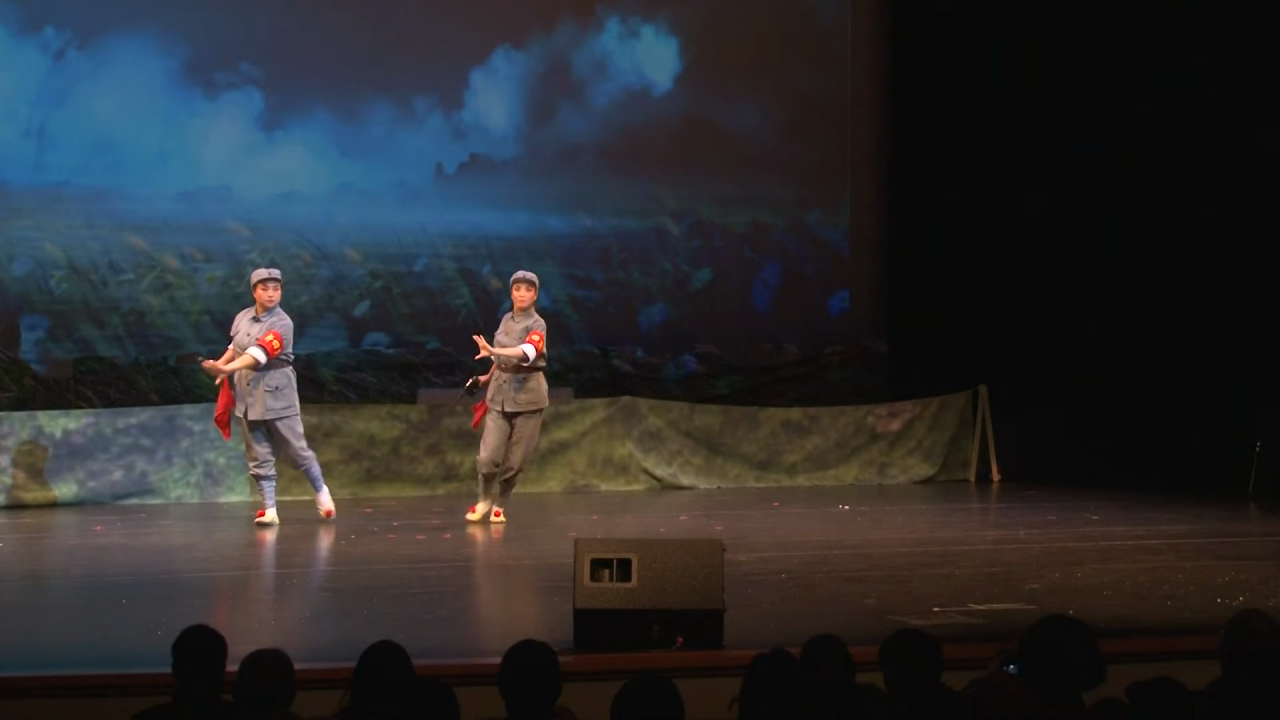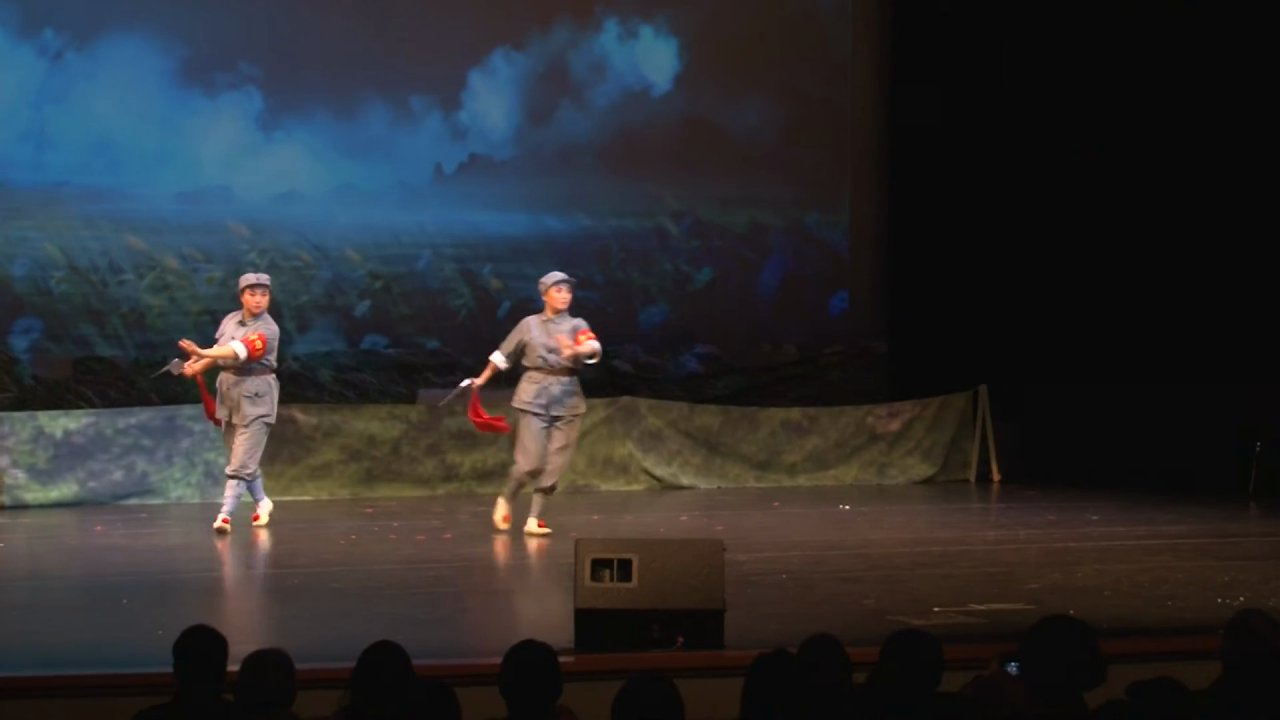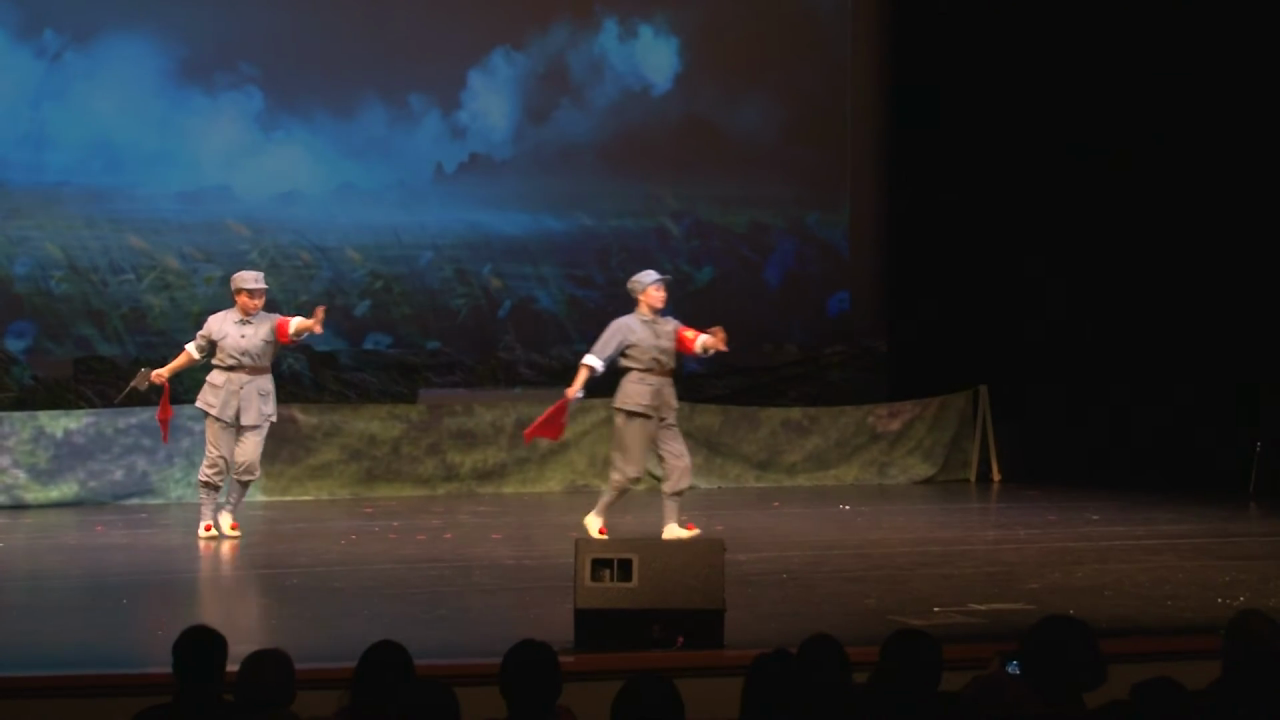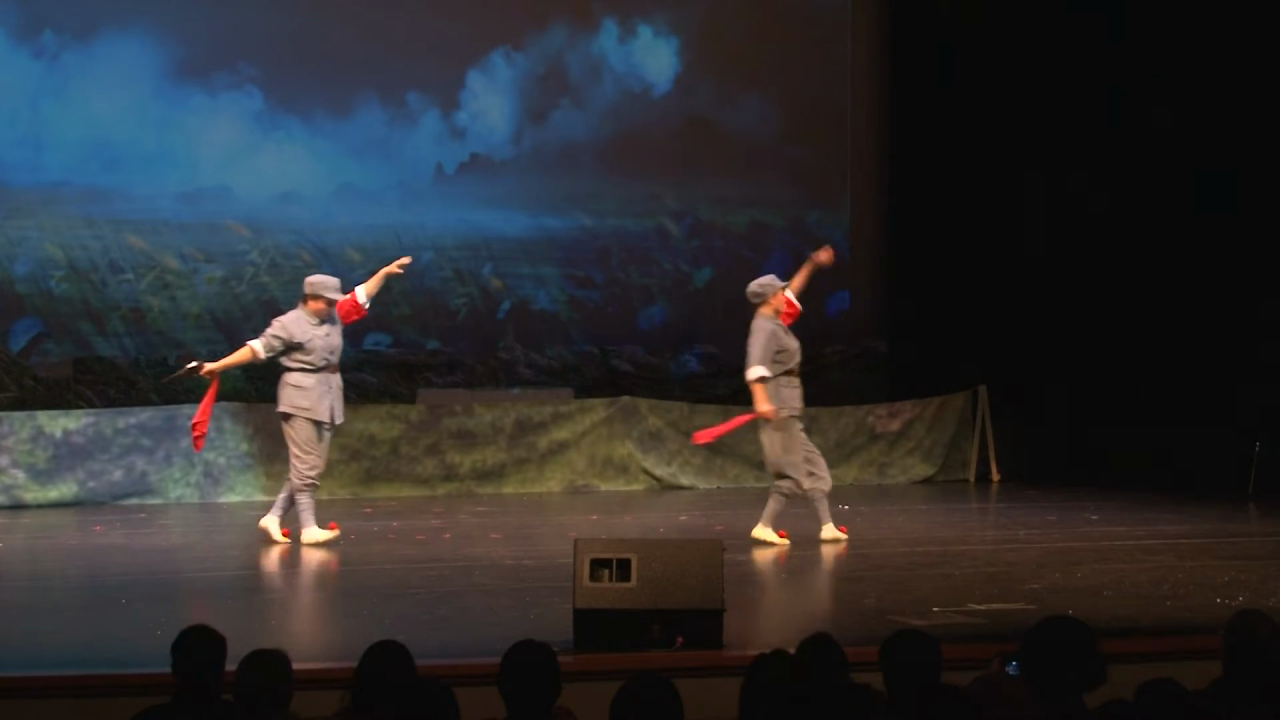
dt=0.5s
person 1, frame 1
left shoulder: (537, 324)
right shoulder: (506, 320)
left elbow: (527, 352)
left wrist: (495, 352)
right wrist: (488, 376)
left hip: (528, 391)
right hip: (500, 391)
left knee: (516, 458)
right knee: (488, 454)
left ankle: (499, 505)
right ankle: (484, 501)
person 1, frame 2
left shoulder: (577, 325)
right shoulder: (529, 324)
left elbow: (594, 348)
right elbow: (504, 353)
left wrist: (575, 350)
right wrist: (483, 379)
left hip: (567, 396)
right hip: (534, 393)
left knee: (555, 465)
right knee: (529, 462)
left ankle: (535, 519)
right ankle: (505, 501)
person 1, frame 3
left shoulder: (669, 326)
right shoulder: (623, 325)
left elbow: (696, 340)
right elbow: (596, 356)
left wrist: (714, 342)
right wrist: (577, 386)
left hip: (664, 397)
right hip: (636, 397)
left knee: (679, 462)
right knee: (631, 466)
left ankle: (671, 525)
right ankle: (597, 515)
person 1, frame 4
left shoulder: (774, 321)
right shoulder: (764, 328)
left elbow: (792, 296)
right elbow: (756, 367)
left wrist: (811, 265)
right wrist: (761, 401)
left hip: (788, 404)
right hip: (778, 403)
left knee: (811, 465)
right knee: (792, 470)
left ankle: (827, 526)
right ankle: (764, 526)
person 2, frame 1
left shoulder: (283, 323)
right shoulder: (242, 318)
left elbow: (260, 353)
left wrist: (228, 369)
right wrist: (219, 364)
left hip: (278, 390)
right hip: (246, 389)
left knee: (297, 450)
right knee: (258, 455)
left ankle: (321, 491)
right ankle: (269, 508)
person 2, frame 2
left shoulder: (268, 330)
right shoulder: (230, 320)
left elbow: (239, 351)
left wrist: (202, 353)
right wrist: (198, 367)
left hip: (256, 396)
right hip: (229, 392)
left knee: (241, 462)
right knee: (243, 459)
left ankle: (225, 515)
right ankle: (263, 502)
person 2, frame 3
left shoulder: (271, 324)
right shoulder: (217, 322)
left elbow: (294, 326)
right elbow: (195, 350)
left wrist: (311, 323)
right wrist: (166, 371)
left hip: (257, 396)
right hip: (221, 393)
left knee: (248, 462)
right knee: (216, 460)
left ankle: (229, 512)
right ankle: (206, 520)
person 2, frame 4
left shoulder: (334, 317)
right shoulder: (288, 324)
left elbow: (361, 295)
right elbow: (257, 349)
left wrist: (386, 271)
right wrist: (218, 366)
left hip: (327, 395)
right hip: (301, 396)
left knee: (312, 466)
right knee: (306, 464)
left ankle: (272, 518)
right ankle: (309, 529)
